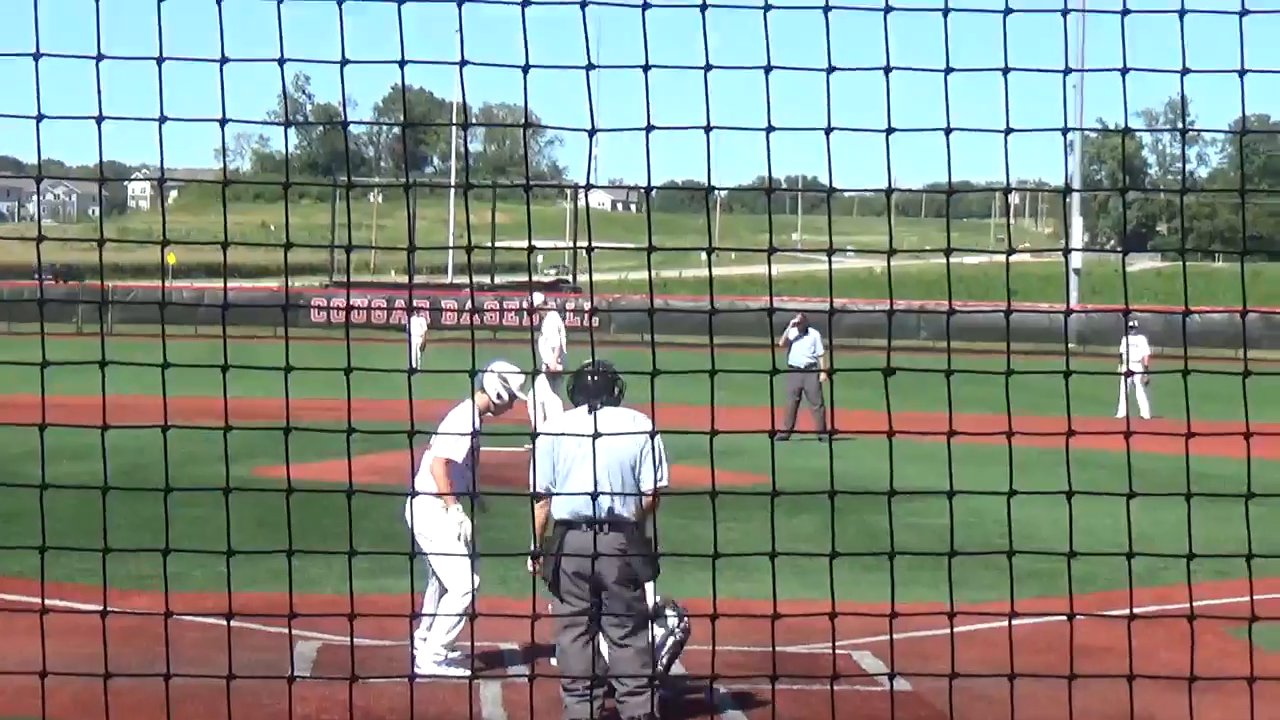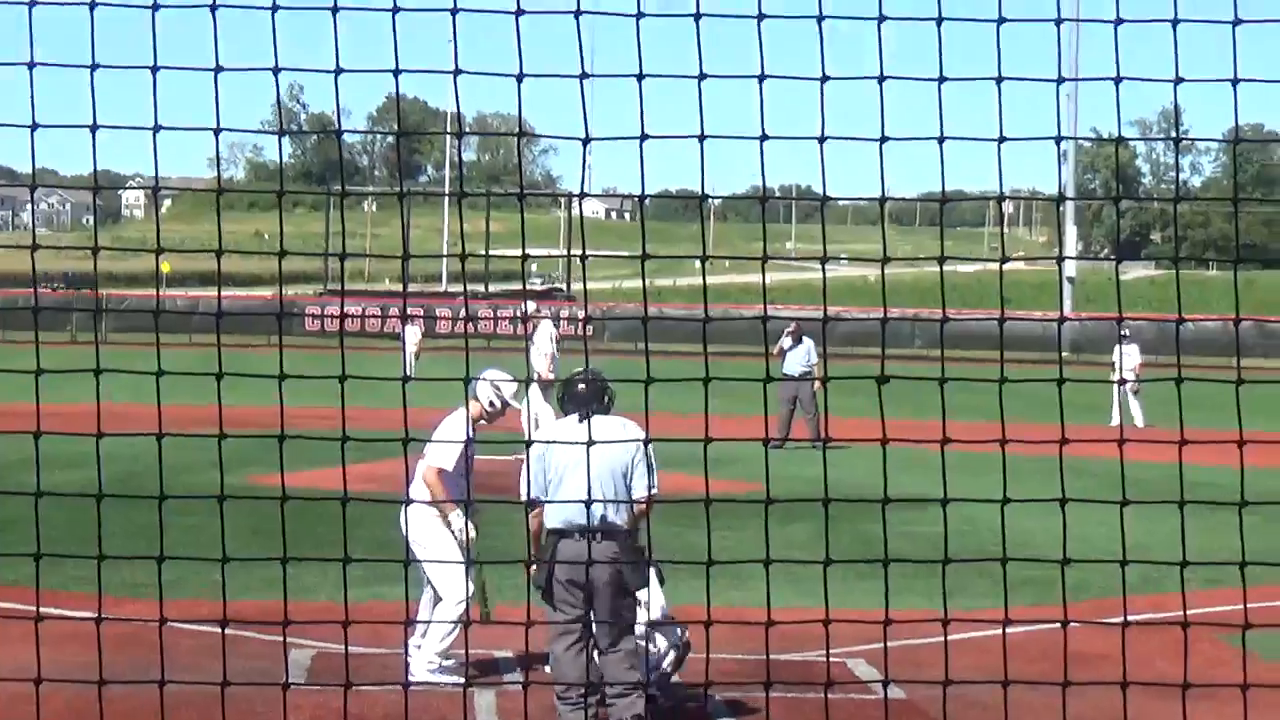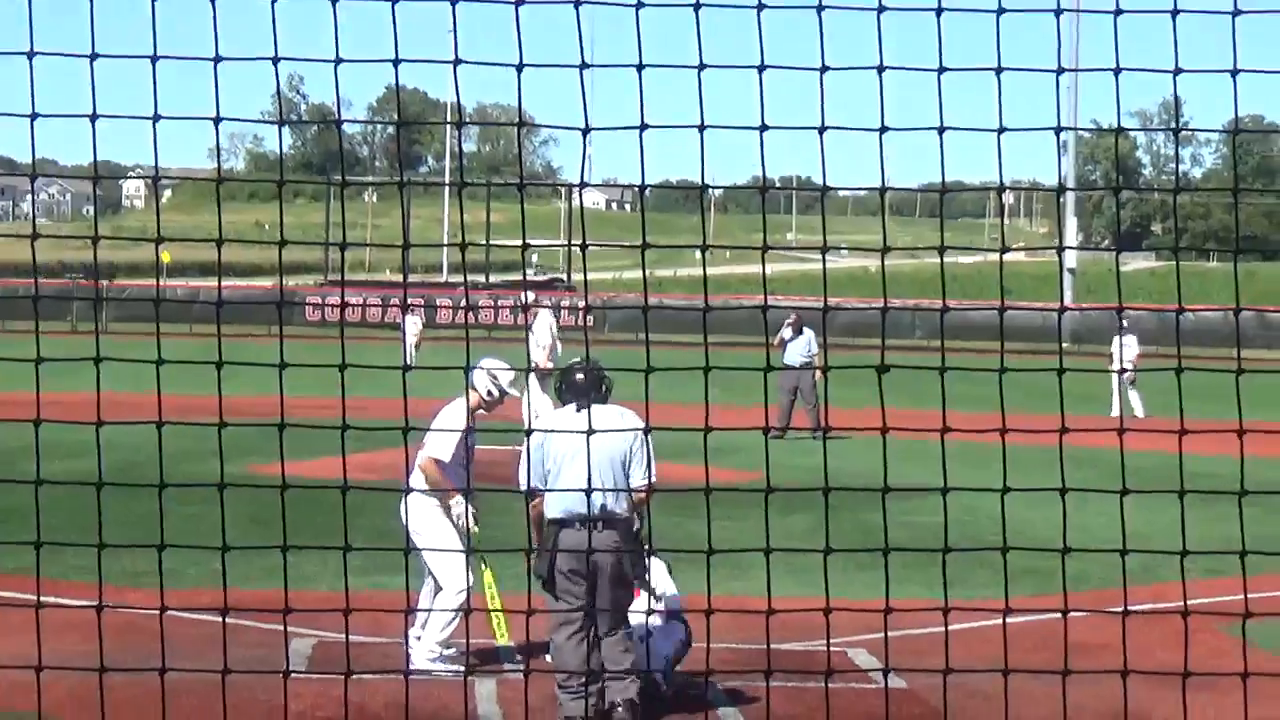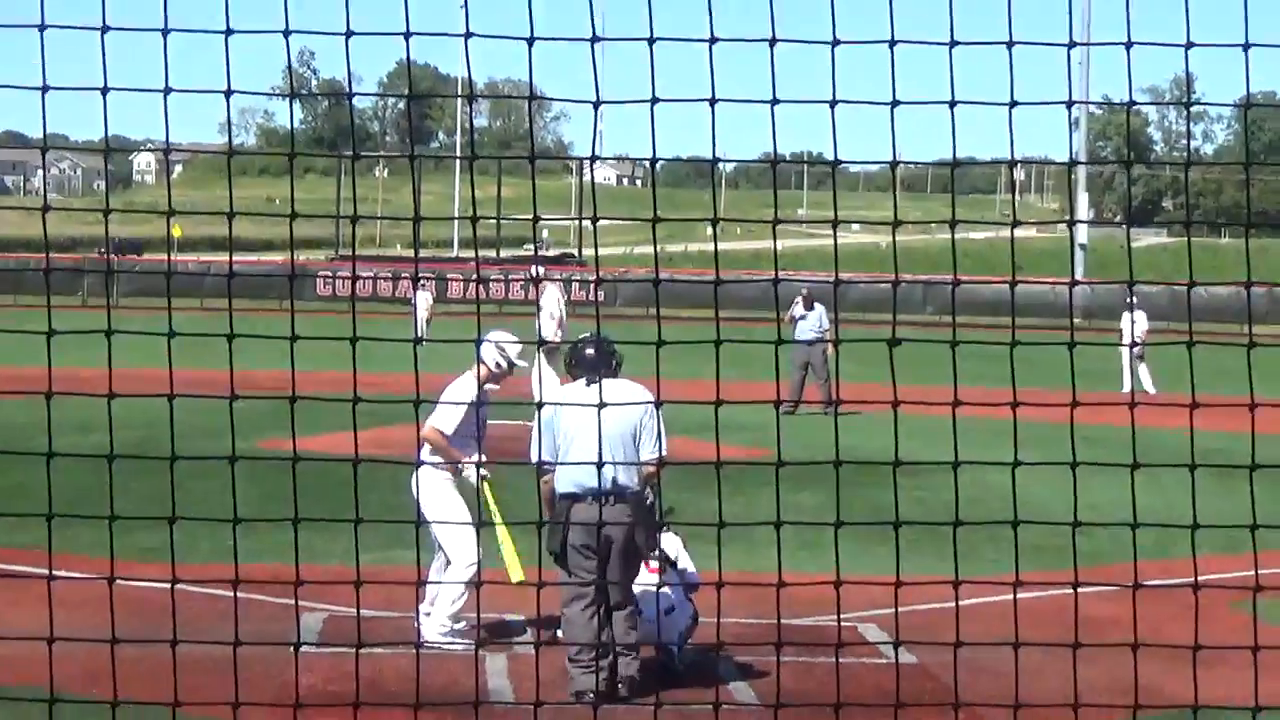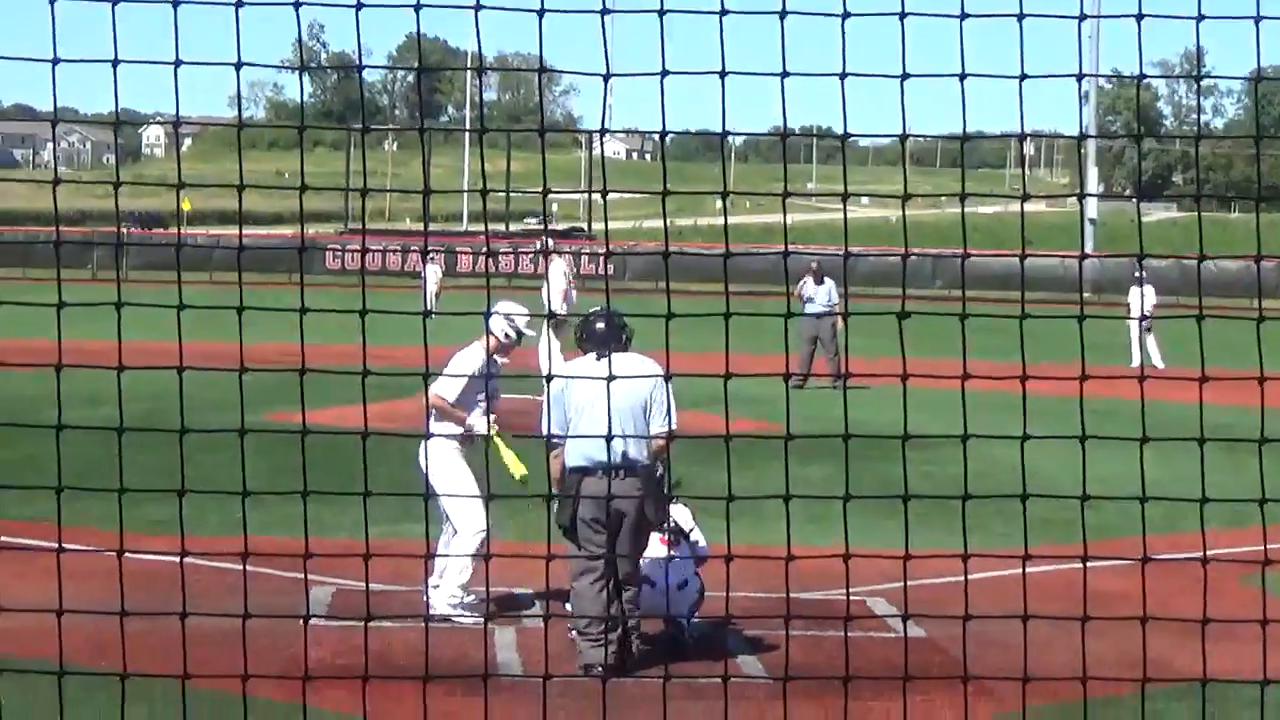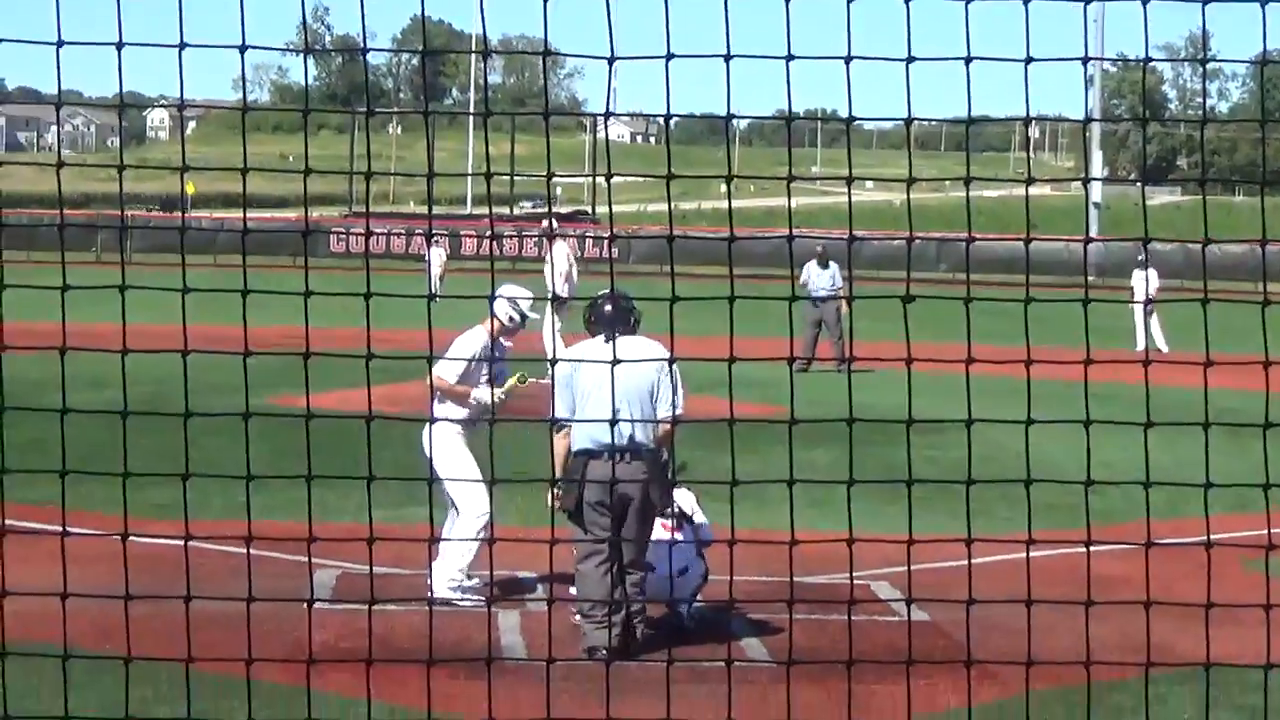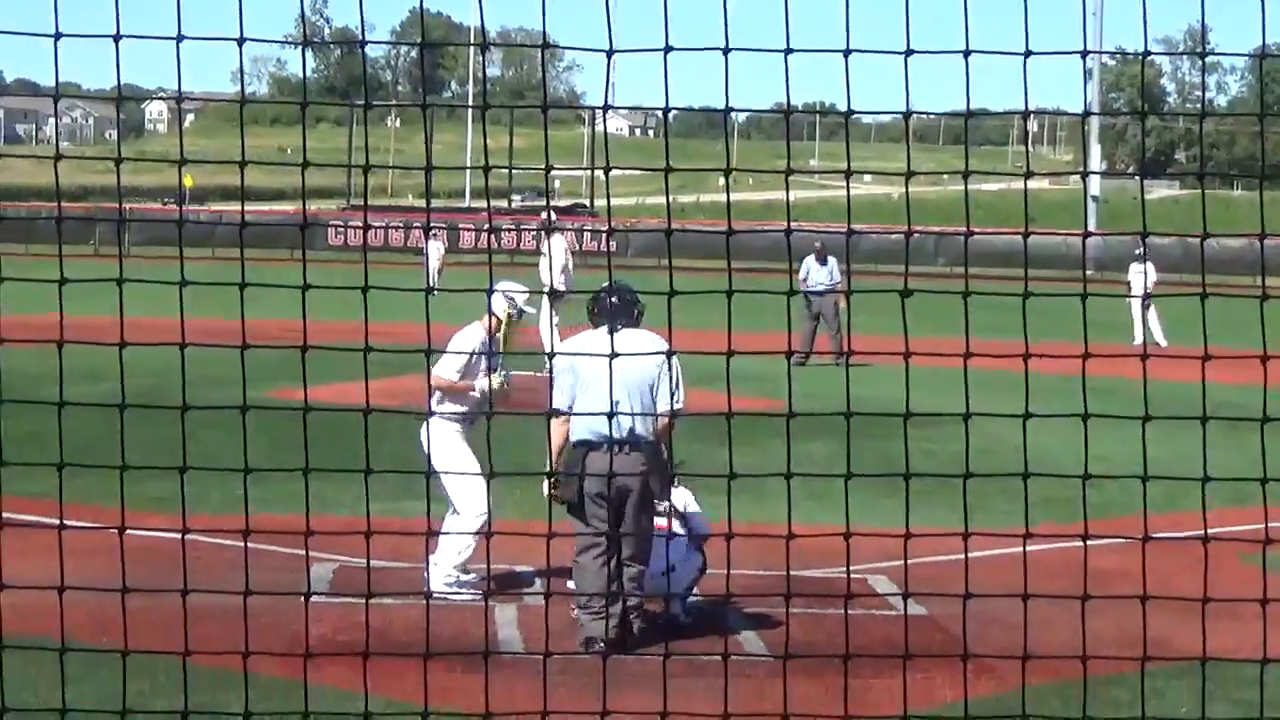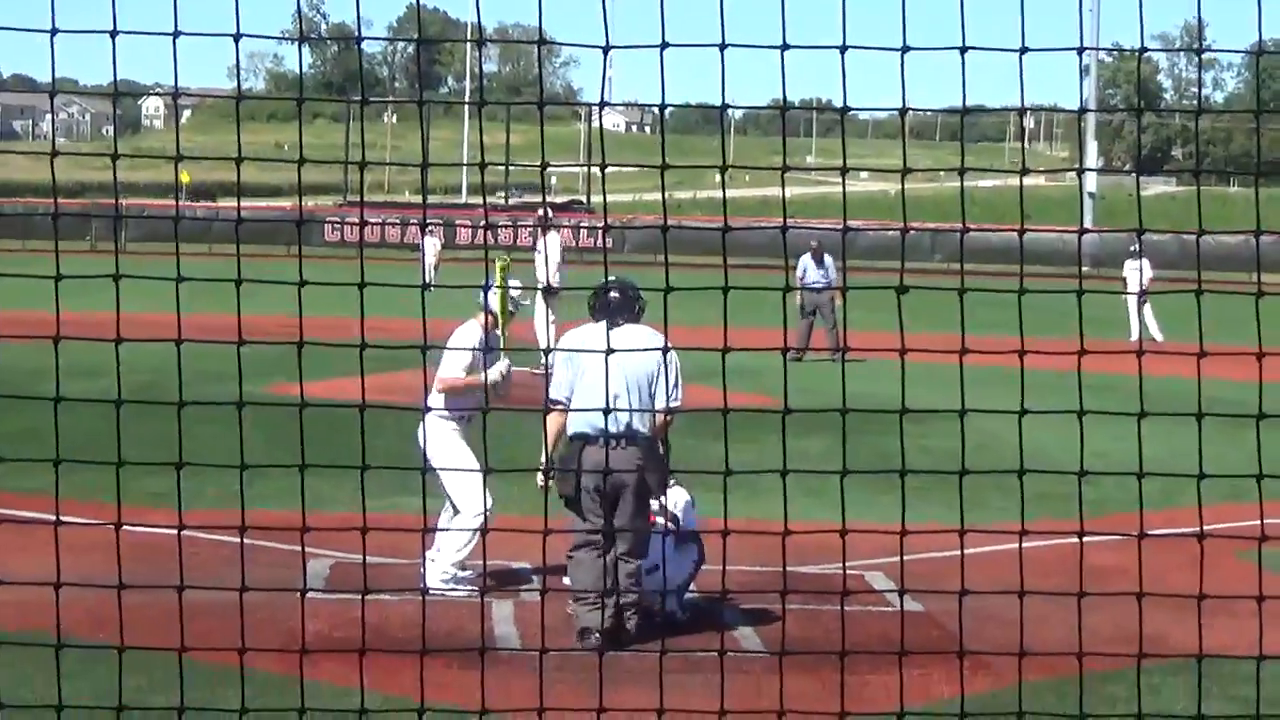
dt=0.1s
person 1, frame 1
left shoulder: (556, 428)
right shoulder: (639, 424)
left elbow: (542, 497)
right elbow: (652, 495)
left wrist: (537, 548)
left hip: (570, 540)
right hip: (622, 540)
left knee: (575, 629)
right knee: (630, 630)
person 1, frame 2
left shoulder: (547, 436)
right shoulder: (631, 433)
left elbow: (535, 507)
right elbow: (642, 503)
left wrist: (536, 555)
left hip: (563, 548)
right hip: (613, 548)
left knee: (568, 636)
right knee: (616, 635)
person 1, frame 3
left shoulder: (545, 426)
right shoulder: (629, 422)
left elbow: (534, 497)
right elbow: (641, 492)
left wrist: (539, 542)
left hip: (564, 536)
right hip: (613, 537)
left knee: (569, 624)
right knee: (613, 623)
person 1, frame 4
left shoulder: (555, 402)
right shoulder: (639, 396)
left elbow: (545, 473)
right elbow: (652, 466)
left wrist: (552, 517)
left hip: (575, 511)
right hip: (625, 510)
left knee: (580, 600)
right knee: (620, 597)
left ankle: (587, 683)
right ankle: (624, 677)
person 1, frame 5
left shoulder: (566, 375)
right shoulder: (650, 370)
left elbow: (556, 445)
right elbow: (661, 440)
left wrist: (559, 493)
left hip: (585, 485)
right hip: (635, 485)
left knee: (590, 573)
right knee: (626, 572)
left ankle: (596, 656)
right ankle: (624, 651)
person 1, frame 6
left shoulder: (573, 357)
right shoulder: (656, 353)
left elbow: (563, 428)
right elbow: (667, 425)
left wrist: (560, 478)
left hip: (590, 468)
right hip: (641, 469)
left knee: (595, 556)
right knee: (632, 556)
left ankle: (600, 639)
right ankle: (629, 636)
person 1, frame 7
left shoulder: (574, 347)
right shoulder: (658, 347)
left elbow: (560, 416)
right elbow: (667, 418)
left wrist: (552, 469)
left hip: (590, 459)
right hip: (639, 460)
left knee: (593, 548)
right knee: (632, 550)
left ankle: (598, 632)
right ankle: (626, 629)
person 1, frame 8
left shoulder: (574, 340)
right shoulder: (657, 343)
left elbow: (558, 408)
right elbow: (665, 415)
left wrist: (547, 459)
left hip: (586, 454)
right hip: (636, 455)
left knee: (588, 543)
right knee: (629, 545)
left ankle: (593, 624)
right ankle: (623, 625)
person 2, frame 1
left shoulder: (469, 415)
right shoulder: (466, 419)
right elbow: (439, 465)
left wrist: (469, 493)
right wrist: (457, 511)
left hip: (428, 506)
right hip: (431, 507)
left knee: (443, 578)
right knee: (464, 583)
left ankle: (424, 642)
right ankle: (431, 658)
person 2, frame 2
left shoulder: (463, 424)
right shoulder: (459, 427)
right elbow: (431, 474)
left wrist: (462, 503)
right wrist: (457, 516)
left hip: (423, 514)
right hip: (426, 515)
left knee: (438, 587)
right knee: (459, 591)
left ankle: (419, 650)
right ankle: (425, 666)
person 2, frame 3
left shoulder: (467, 416)
right shoulder: (457, 417)
right elbow: (426, 464)
left wrist: (461, 494)
right wrist: (456, 499)
left hip: (428, 506)
right hip: (425, 507)
left knee: (439, 576)
right knee: (458, 582)
left ankle: (419, 639)
right ankle: (426, 655)
person 2, frame 4
left shoulder: (480, 391)
right shoulder: (465, 389)
right elbow: (429, 432)
left wrist: (474, 459)
right wrist: (465, 462)
left hip: (440, 479)
right hip: (436, 479)
left knee: (449, 551)
right knee: (468, 555)
left ankle: (430, 615)
right ankle: (437, 629)
person 2, frame 5
left shoulder: (494, 364)
right shoulder: (471, 359)
right elbow: (431, 397)
left wrist: (488, 421)
right wrist: (472, 421)
left hip: (450, 449)
right hip: (441, 449)
left knee: (458, 522)
right knee: (476, 524)
left ankle: (438, 589)
right ankle: (447, 599)
person 2, frame 6
left shoulder: (499, 347)
right shoulder: (473, 341)
left elbow: (491, 392)
right elbow: (434, 379)
left wrist: (495, 397)
right wrist: (475, 395)
left hip: (453, 433)
right hip: (445, 432)
left knee: (463, 506)
right knee: (478, 508)
left ankle: (442, 572)
right ankle: (448, 582)
person 2, frame 7
left shoulder: (496, 343)
right shoulder: (471, 338)
left elbow: (496, 390)
right elbow: (436, 379)
left wrist: (497, 383)
right wrist: (480, 385)
left hip: (452, 430)
right hip: (443, 430)
left knee: (463, 502)
right knee: (477, 506)
left ankle: (440, 565)
right ankle: (443, 578)
person 2, frame 8
left shoulder: (493, 339)
right shoulder: (469, 335)
left elbow: (496, 390)
right elbow: (443, 383)
left wrist: (500, 376)
right wrist: (485, 378)
left hip: (450, 428)
right hip: (441, 428)
left knee: (460, 499)
right knee: (477, 504)
left ankle: (437, 561)
right ankle: (440, 575)
